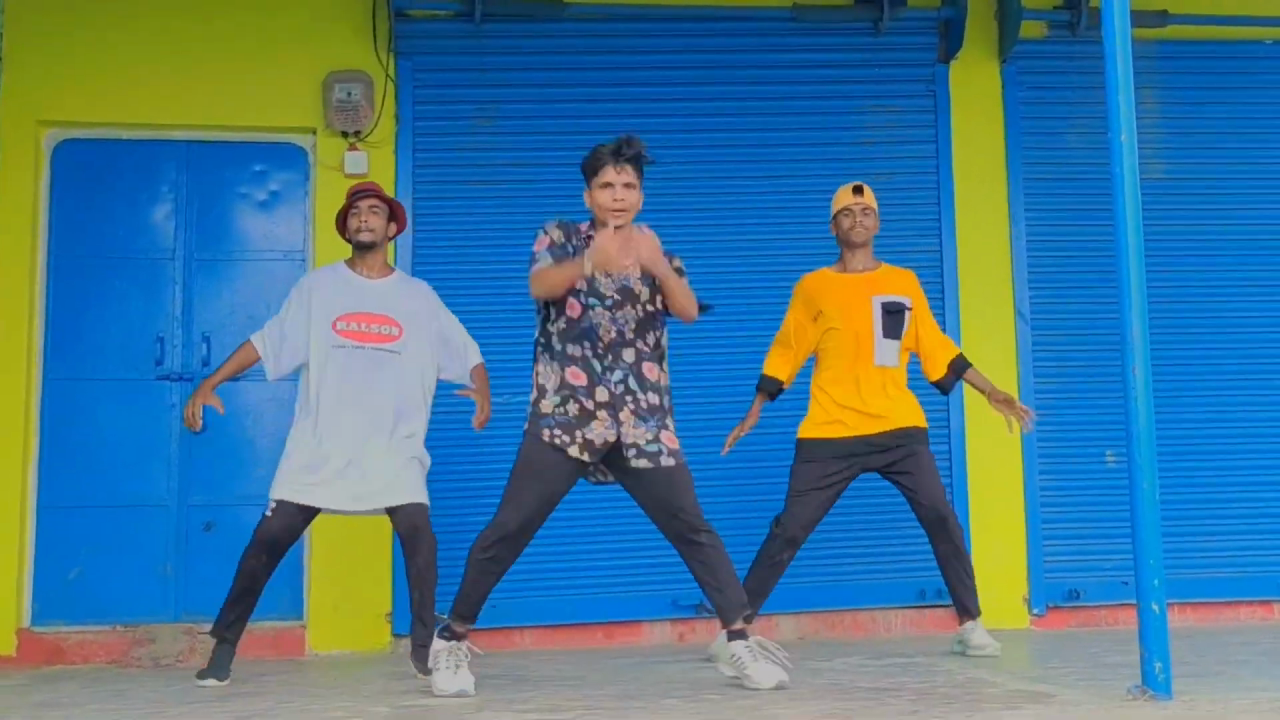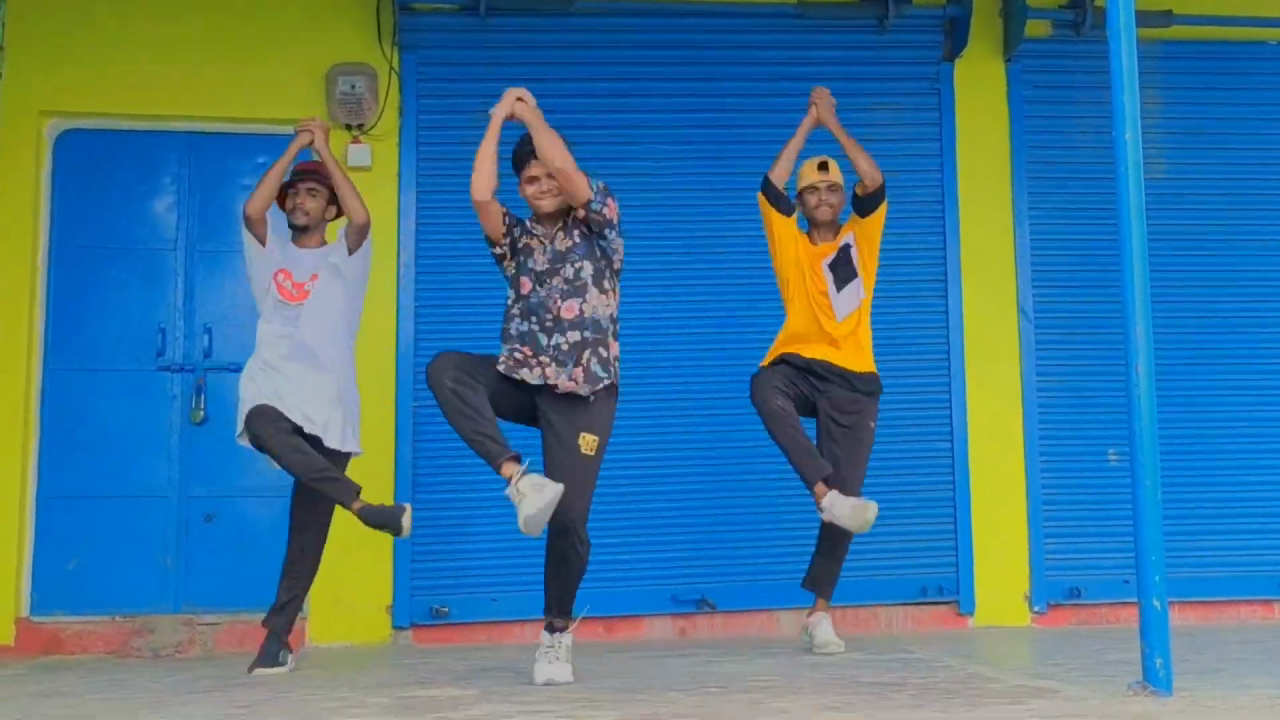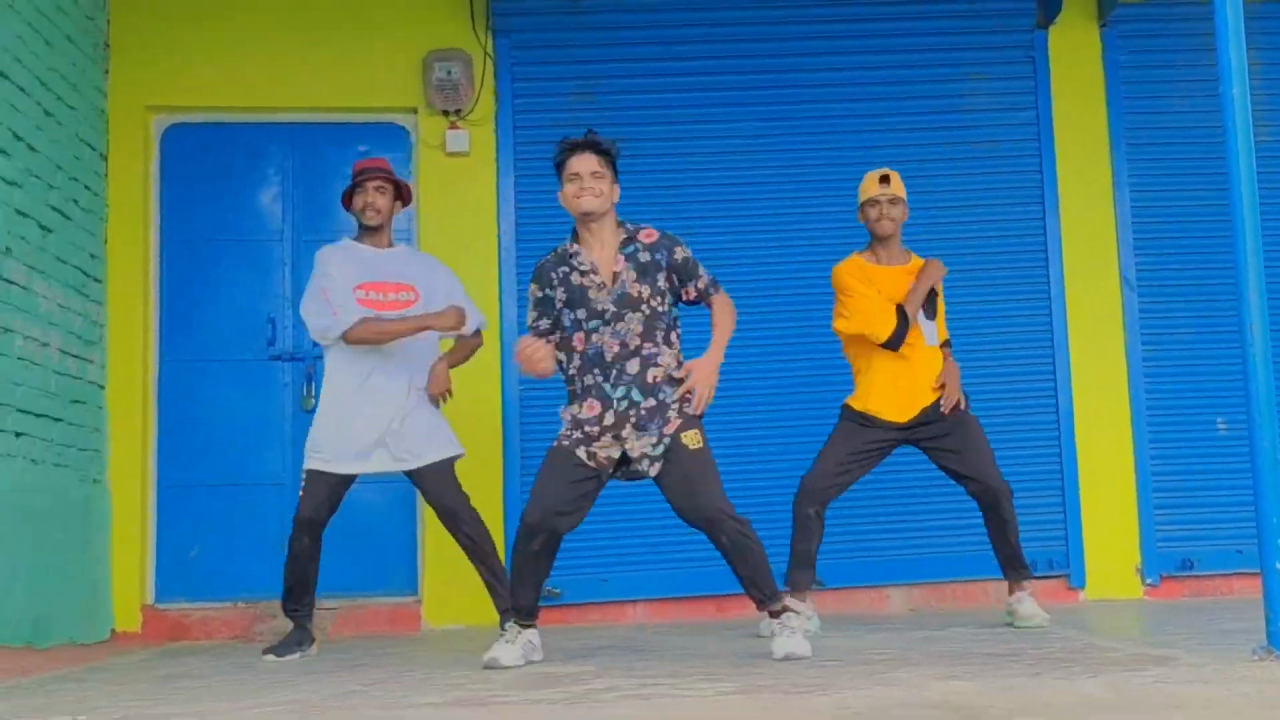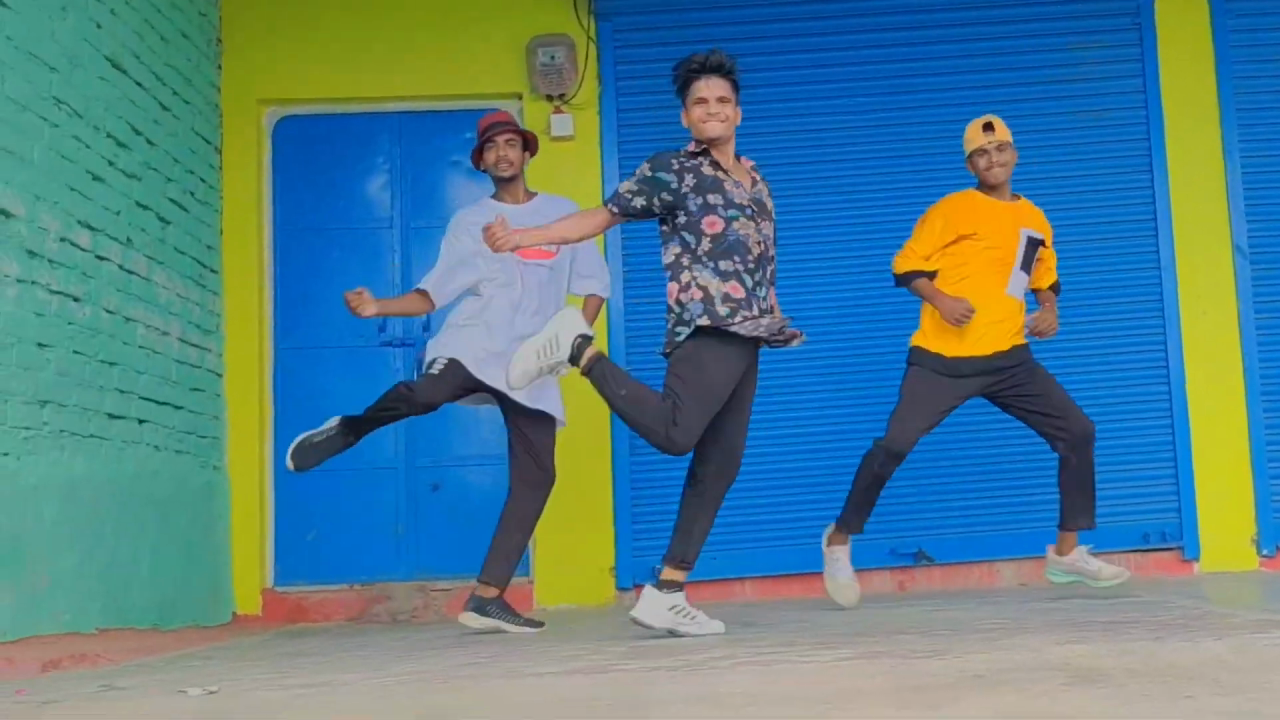
dt=0.3s
person 1, frame 1
left shoulder: (661, 259)
right shoulder: (560, 239)
left elbow: (687, 310)
right elbow: (540, 285)
left wrist: (654, 261)
right wrist: (588, 260)
left hip: (641, 423)
right hip: (564, 418)
left knee: (692, 529)
right knee: (509, 528)
left ankle: (739, 642)
right ankle: (453, 638)
person 1, frame 2
left shoulder: (595, 210)
right shoulder: (510, 228)
left elbow: (574, 177)
right elbow: (480, 194)
left wrist: (533, 112)
right wrist: (500, 116)
left hip: (584, 380)
right hip: (521, 372)
left knee: (568, 518)
right knee: (444, 368)
left ankle: (557, 635)
right ankle: (519, 478)
person 1, frame 3
left shoulder: (659, 247)
right shoulder: (551, 272)
left elbow: (719, 301)
right elbow: (541, 348)
left wrist: (711, 360)
right wrist: (531, 357)
left hip: (667, 414)
right hip: (592, 426)
left knee: (715, 516)
right knee: (537, 524)
left ankle: (781, 615)
right ankle: (522, 630)
person 1, frame 4
left shoulder: (755, 180)
right shoulder: (670, 170)
right elbow: (602, 215)
left wrist: (768, 307)
right wrist: (527, 237)
left hip: (744, 332)
right hip: (704, 322)
left knee: (719, 463)
right knee: (672, 430)
left ankle: (665, 594)
right ankle: (577, 347)
person 2, frame 1
left shoulder: (420, 297)
right shoulder: (315, 287)
left elbow: (467, 355)
right elbow: (267, 343)
left wrist: (481, 394)
right wrist: (210, 384)
left hip: (392, 449)
right hip: (319, 445)
left knee: (419, 537)
right knee: (269, 538)
left ankle: (424, 645)
right ankle: (225, 642)
person 2, frame 2
left shoulder: (347, 257)
right shoulder: (269, 249)
left elbow: (361, 221)
right elbow: (252, 211)
left wrist: (327, 152)
right wrist: (295, 146)
left hip: (328, 399)
right hip: (272, 388)
left knee: (309, 517)
right knee: (268, 432)
left ankle: (280, 628)
right ankle: (368, 511)
person 2, frame 3
left shoulder: (425, 268)
right shoulder: (332, 260)
left elbow: (473, 332)
right elbow: (350, 331)
left wrist: (444, 362)
right wrist: (425, 323)
left hip: (414, 415)
right hip: (348, 417)
left knee: (458, 513)
right knee: (308, 520)
left ankle: (511, 612)
right ankle: (300, 625)
person 2, frame 4
left shoulder: (560, 214)
right shoulder: (471, 220)
left elbow: (593, 286)
right elbow: (433, 292)
right wrist: (376, 307)
right hip: (475, 344)
left knee: (535, 479)
right knee: (424, 394)
left ankle: (489, 598)
right ankle: (345, 431)
person 3, frame 1
left shoulder: (903, 283)
right shoulder: (812, 288)
left elbow: (936, 348)
right elbow: (785, 352)
left wrist: (992, 393)
right wrist: (754, 412)
left hip: (897, 426)
right hip: (831, 431)
left knee: (940, 518)
right knee: (790, 528)
left ankle: (970, 624)
right ankle: (741, 623)
person 3, frame 2
left shoulder: (859, 229)
right shoulder: (783, 231)
left elbow: (874, 183)
right elbow: (774, 180)
left wrist: (834, 124)
right wrist: (810, 119)
left hip: (851, 379)
right hip: (795, 365)
left knee: (848, 482)
right knee: (764, 393)
left ankle: (820, 609)
right ankle: (825, 493)
person 3, frame 3
left shoulder: (924, 269)
right shoulder: (848, 275)
right elbow: (895, 334)
left wrist: (952, 376)
right wrist: (923, 283)
left hip: (934, 408)
right hip: (873, 415)
left knee: (993, 489)
right knee: (812, 492)
left ankle: (1018, 591)
right ankle: (799, 602)
person 3, frame 4
left shoulder: (1036, 217)
right shoulder: (955, 210)
left elbow: (1044, 280)
right elbow: (909, 270)
left wrist: (1049, 310)
right wrist: (942, 299)
left hip: (1006, 356)
right hip: (944, 357)
left knee: (1077, 432)
right knee: (891, 446)
left ankle: (1069, 551)
right ankle: (841, 539)
